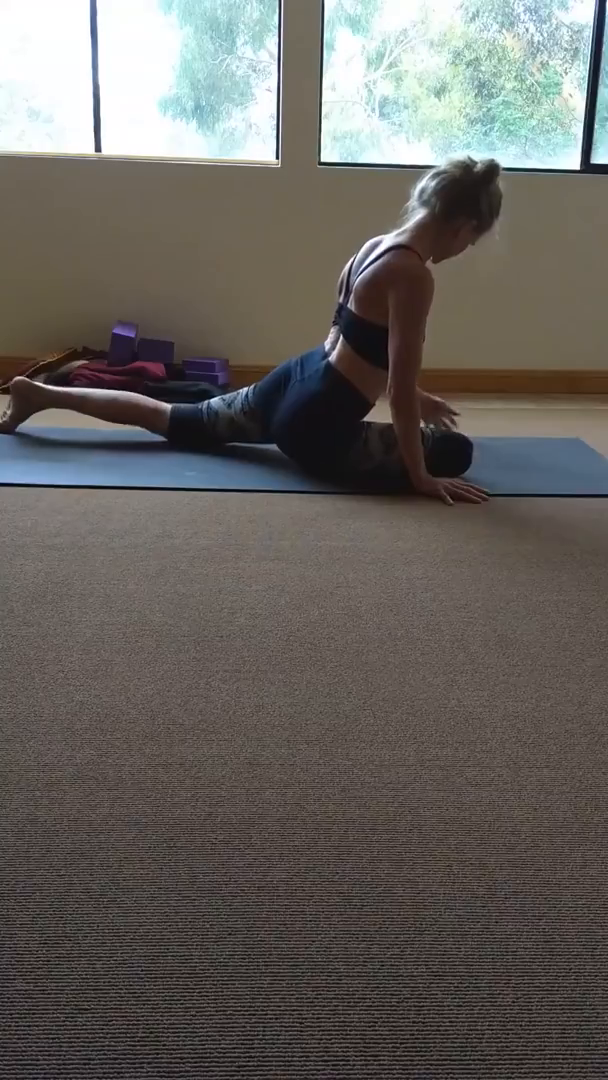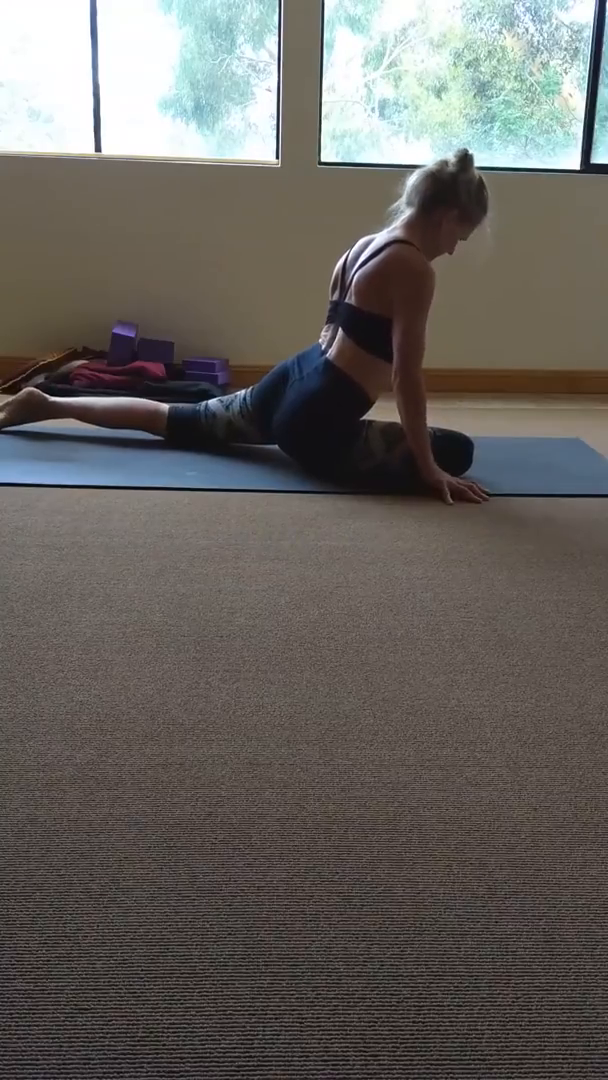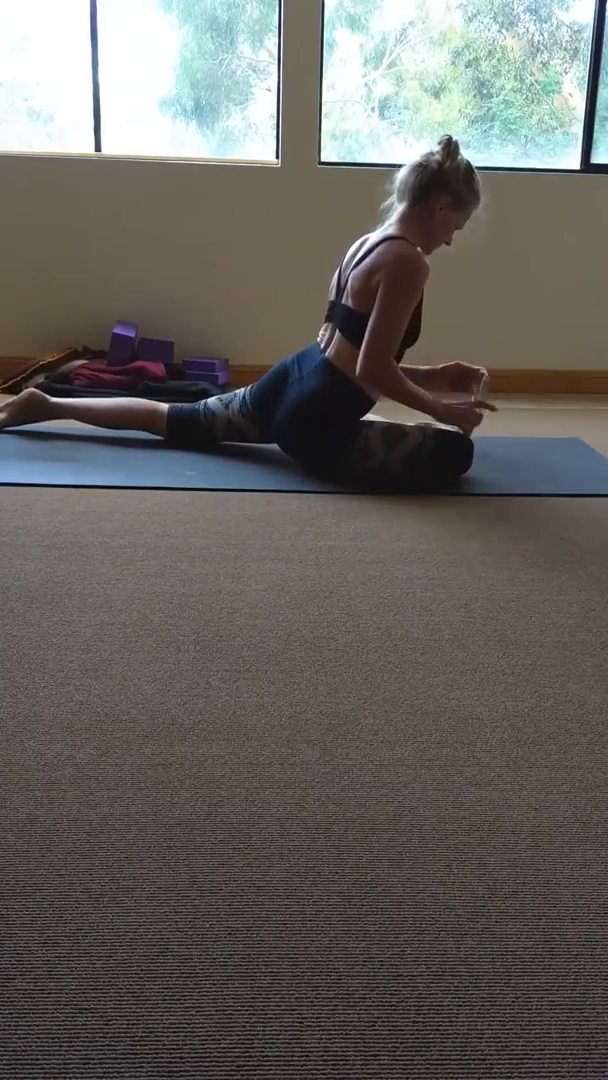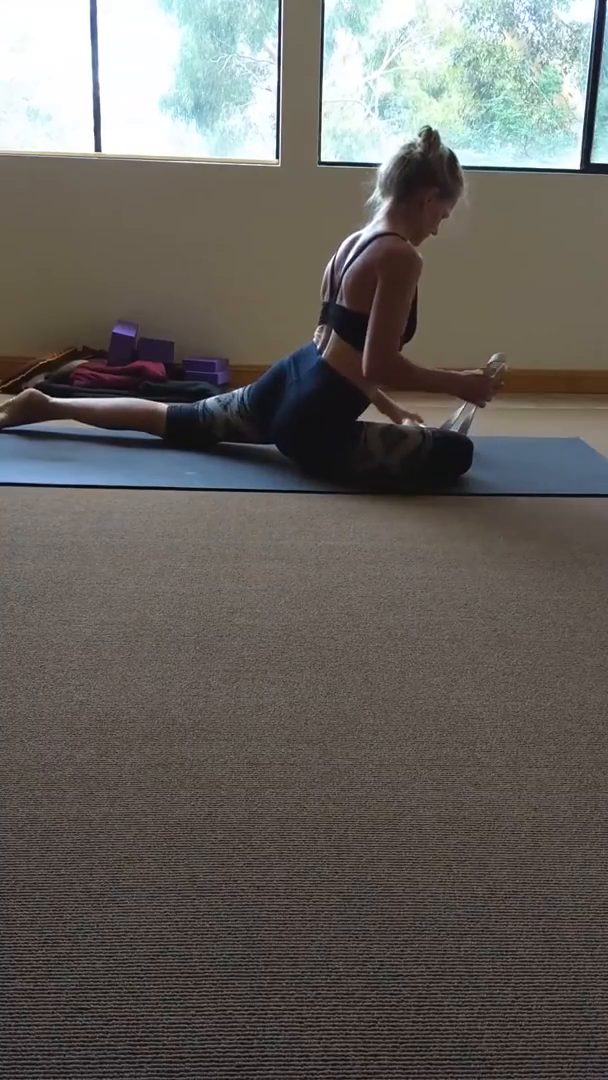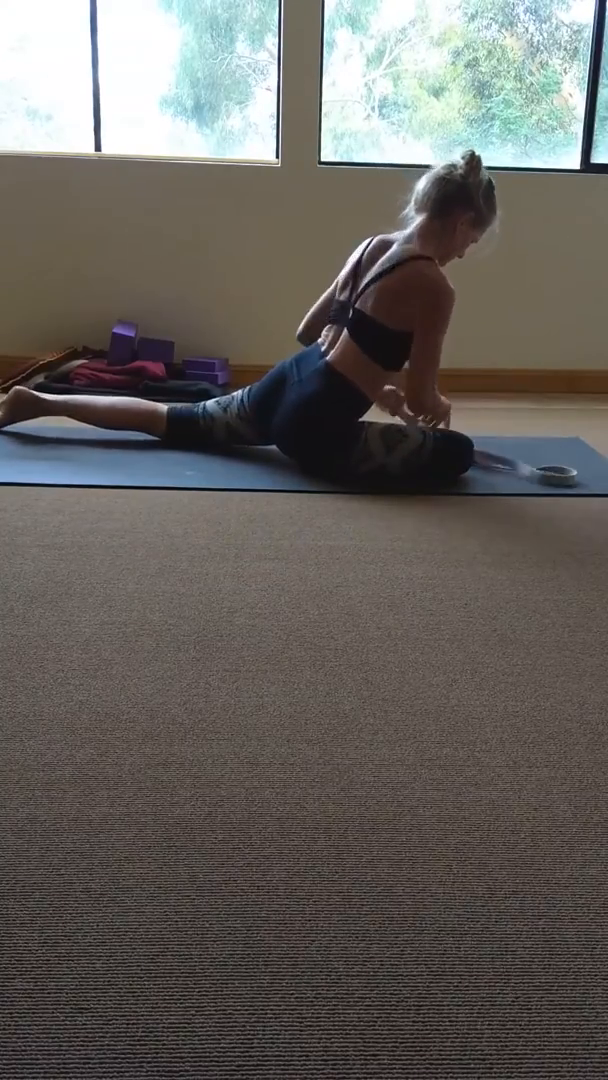
dt=0.7s
person 1, frame 1
left shoulder: (376, 246)
right shoulder: (413, 276)
right elbow: (399, 387)
left wrist: (420, 398)
right wrist: (420, 477)
left hip: (294, 381)
right hip: (316, 428)
left knee: (177, 421)
left ankle: (44, 393)
person 1, frame 2
left shoulder: (365, 246)
right shoulder: (414, 270)
right elbow: (406, 377)
right wrist: (430, 469)
left hip: (292, 382)
right hip: (317, 423)
left knee: (177, 421)
left ankle: (47, 403)
person 1, frame 3
left shoulder: (365, 244)
right shoulder: (408, 264)
right elbow: (374, 370)
left wrist: (435, 377)
right wrist: (444, 411)
left hip: (292, 381)
right hip: (317, 424)
left knee: (179, 420)
left ankle: (48, 403)
person 1, frame 4
left shoulder: (354, 242)
right shoulder: (400, 258)
right elbow: (380, 366)
left wrist: (388, 408)
right wrist: (461, 383)
left hip: (285, 384)
right hip: (313, 426)
left knee: (171, 419)
left ankle: (47, 404)
person 1, frame 5
left shoulder: (372, 247)
right shoulder: (433, 286)
right elbow: (420, 399)
right wrist: (440, 406)
left hip: (286, 383)
right hip: (315, 427)
left knee: (171, 420)
